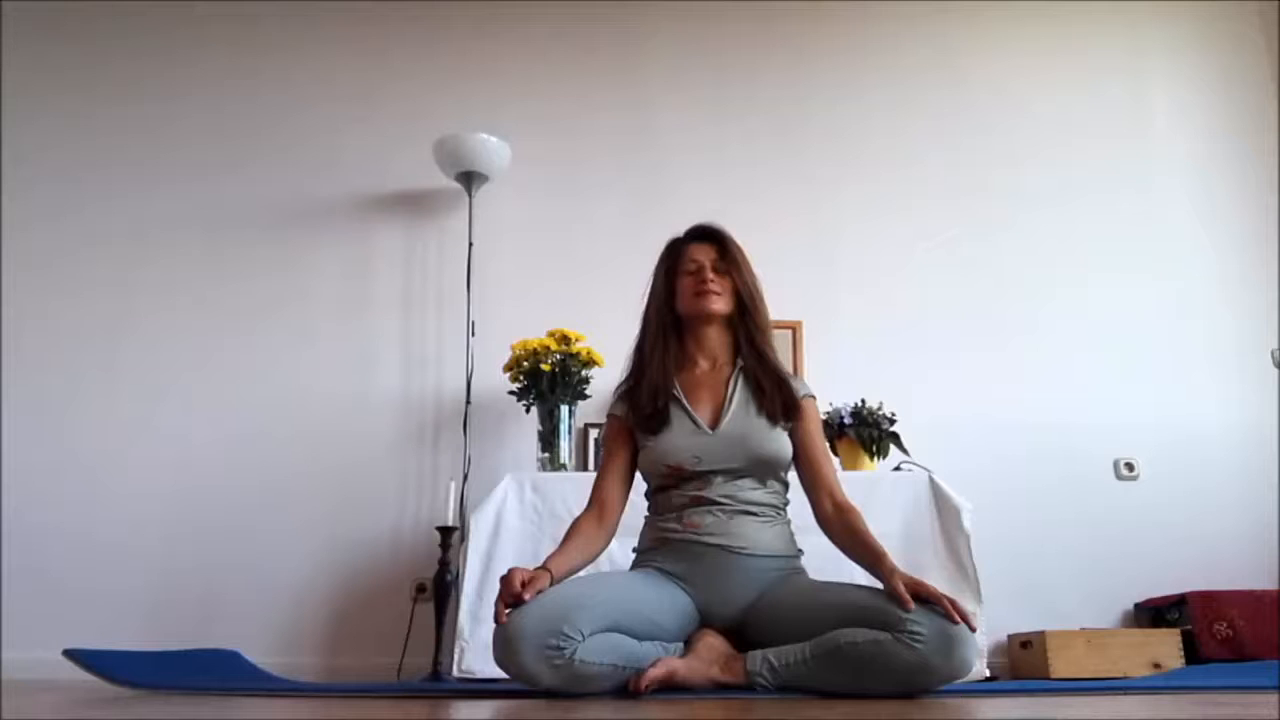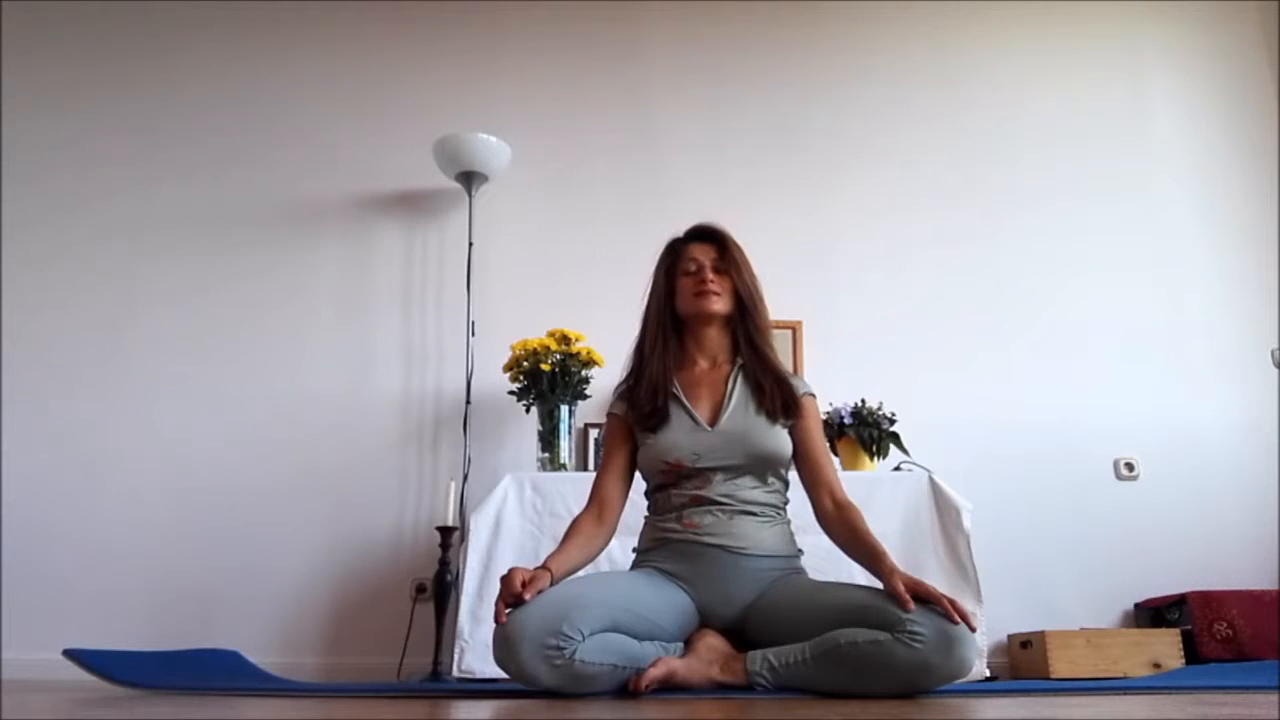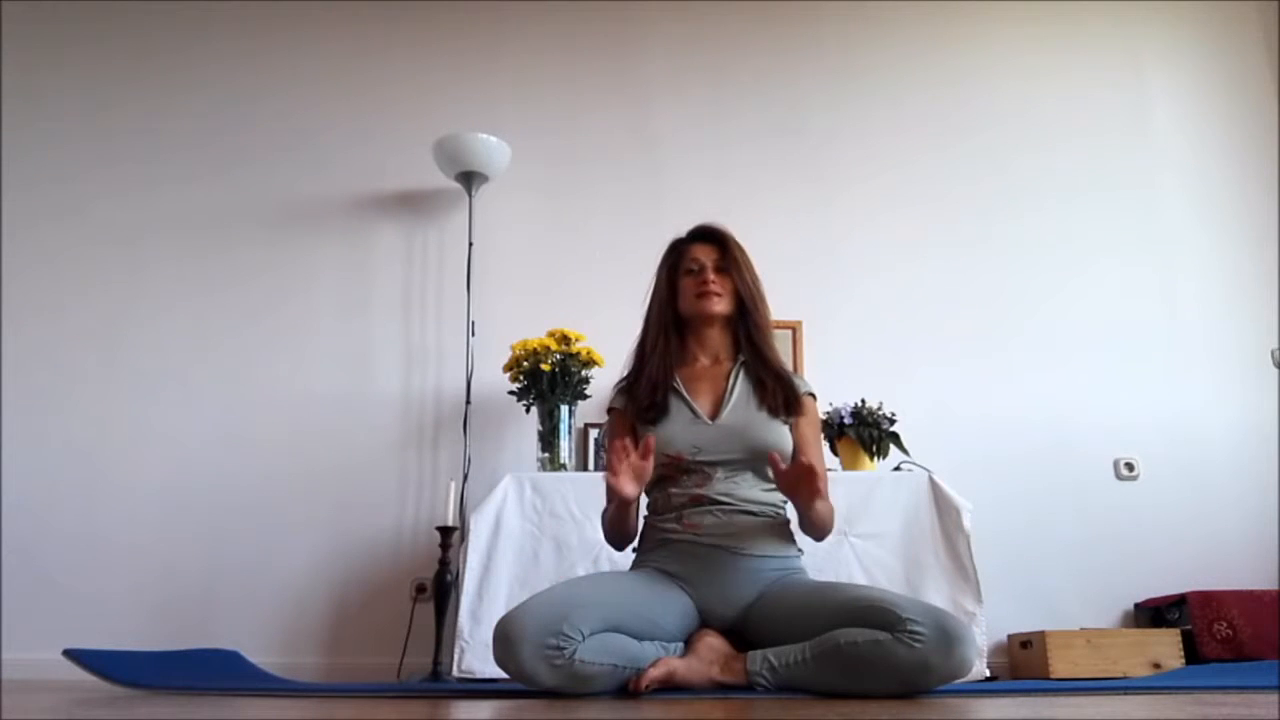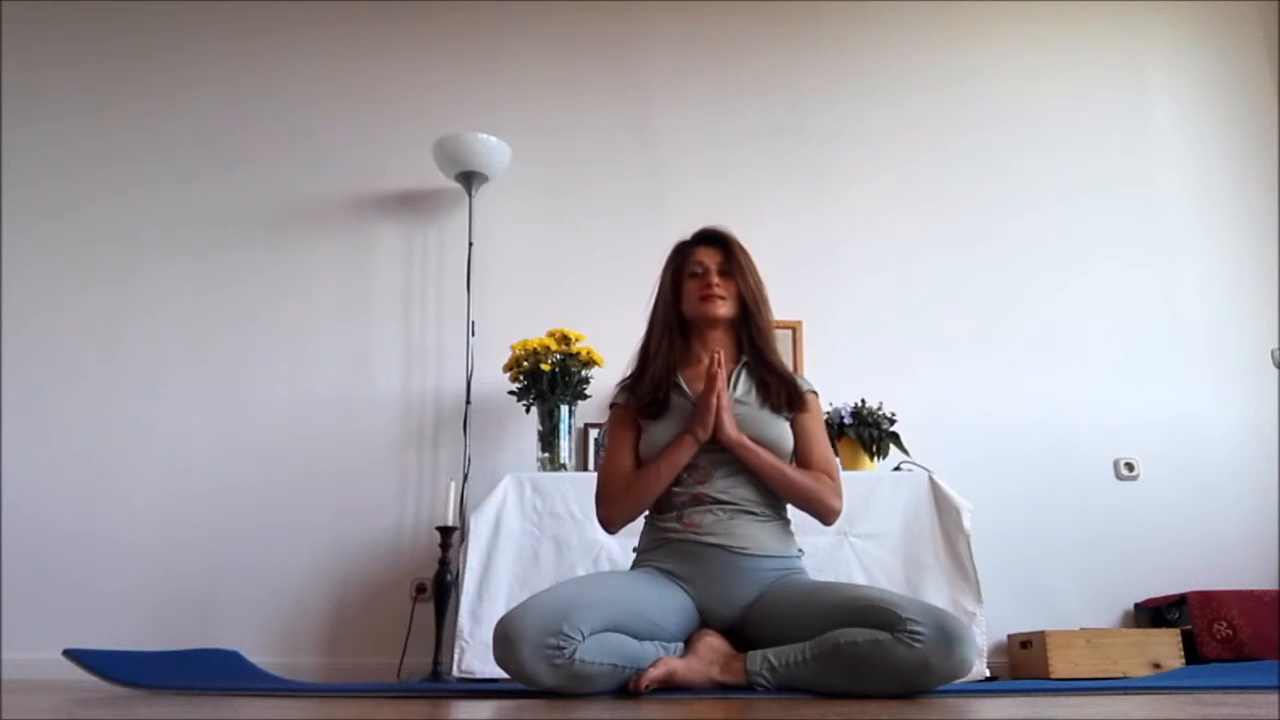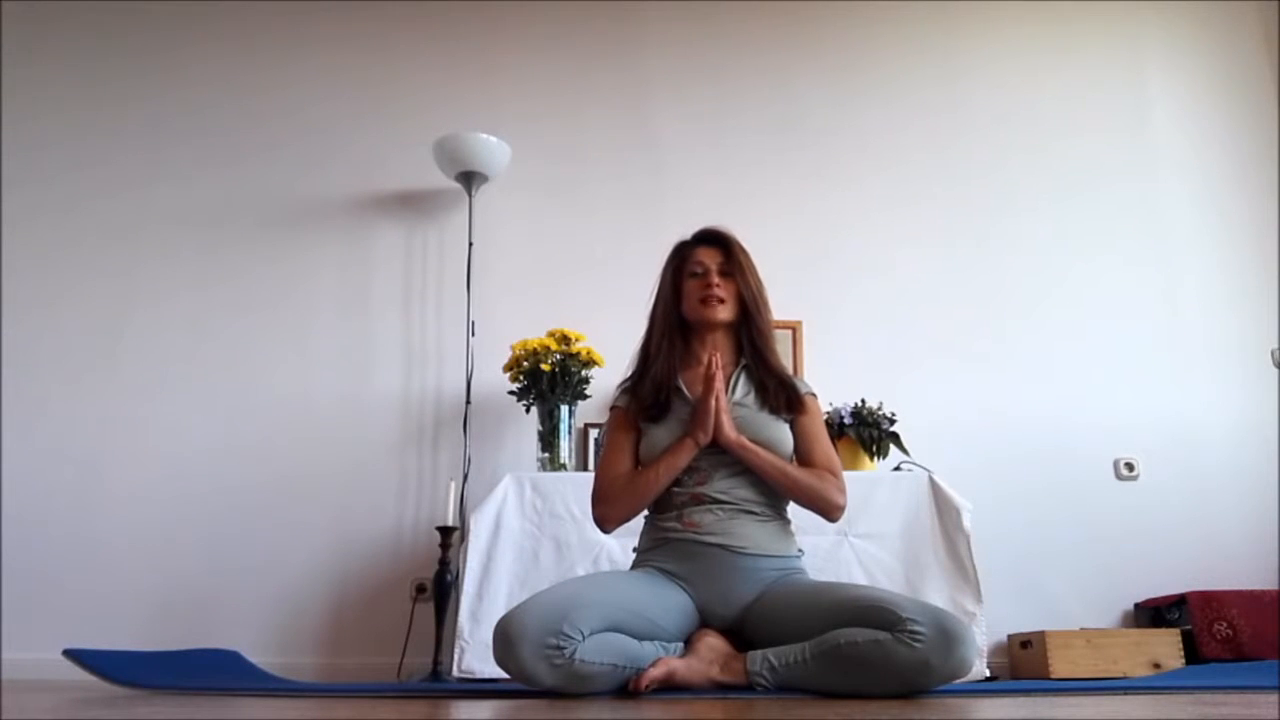
dt=0.4s
person 1, frame 1
left shoulder: (785, 390)
right shoulder: (636, 399)
left elbow: (832, 505)
right elbow: (601, 514)
left wrist: (889, 570)
right wrist: (547, 572)
left hip: (771, 580)
right hip: (666, 578)
left knee: (946, 644)
right knee: (524, 638)
left ankle: (730, 665)
right ankle: (709, 655)
person 1, frame 2
left shoulder: (785, 390)
right shoulder: (636, 399)
left elbow: (832, 503)
right elbow: (601, 512)
left wrist: (889, 571)
right wrist: (546, 571)
left hip: (771, 579)
right hip: (666, 578)
left knee: (945, 644)
right knee: (523, 640)
left ankle: (731, 666)
right ankle: (709, 657)
person 1, frame 3
left shoulder: (786, 388)
right shoulder: (636, 396)
left elbow: (820, 523)
right elbow: (619, 533)
left wrist: (807, 499)
right wrist: (625, 499)
left hip: (771, 579)
right hip: (666, 580)
left knee: (945, 644)
right knee: (522, 641)
left ankle: (731, 665)
right ankle: (706, 655)
person 1, frame 4
left shoulder: (789, 389)
right shoulder: (638, 394)
left elbow: (829, 503)
right elbow: (612, 513)
left wrist: (733, 436)
right wrist: (694, 433)
left hip: (771, 578)
right hip: (667, 576)
left knee: (945, 643)
right knee: (521, 639)
left ankle: (729, 665)
right ankle: (715, 657)
person 1, frame 5
left shoulder: (787, 391)
right shoulder: (639, 396)
left elbow: (832, 500)
right elbow: (607, 511)
left wrist: (735, 438)
right wrist: (693, 437)
left hip: (771, 578)
right hip: (666, 577)
left knee: (945, 643)
right knee: (523, 638)
left ankle: (730, 664)
right ankle: (711, 655)
